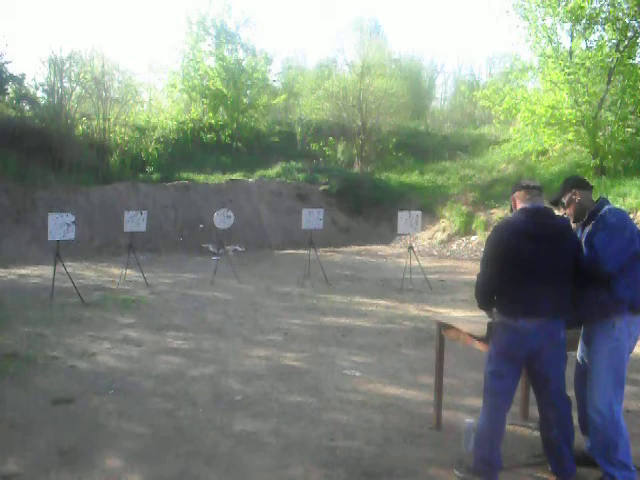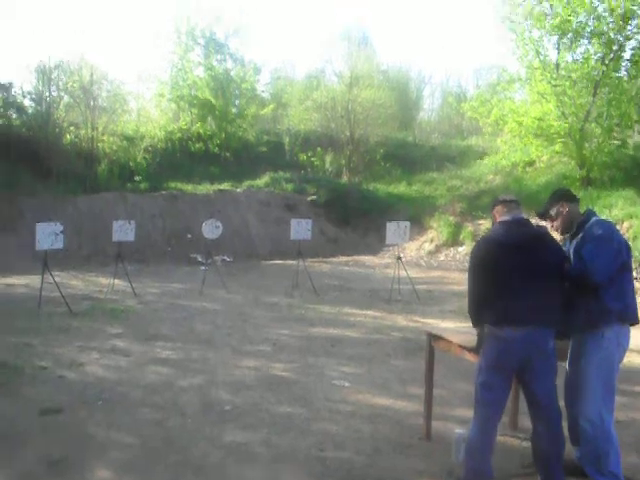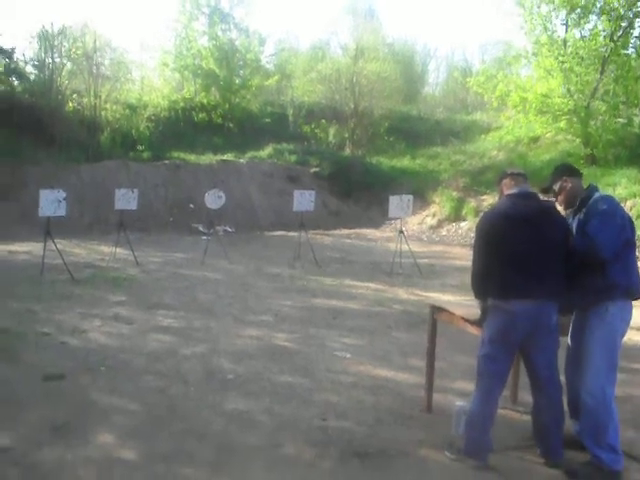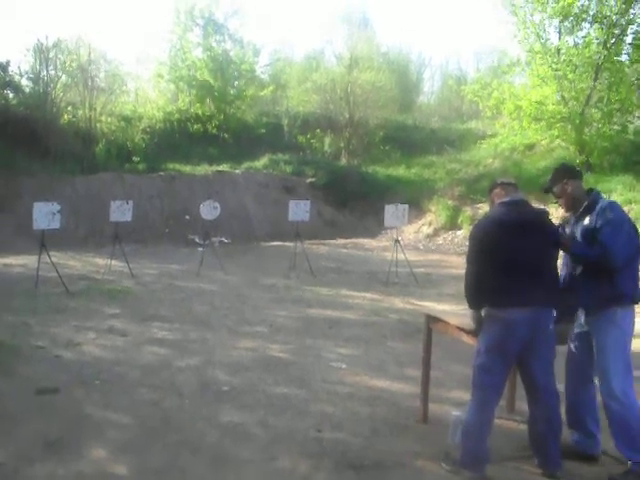
dt=0.7s
person 1, frame 1
left shoulder: (614, 220)
right shoulder: (587, 225)
left elbow: (602, 265)
left hip: (616, 319)
right hip: (597, 317)
left knee: (603, 400)
right knee: (586, 389)
right ankle: (597, 451)
person 1, frame 2
left shoulder: (601, 232)
right shoulder: (575, 238)
left elbow: (591, 274)
right elbow: (575, 276)
left hip: (605, 330)
right hip: (586, 328)
left knee: (593, 409)
right knee: (576, 399)
person 1, frame 3
left shoulder: (604, 207)
right shoulder: (579, 212)
left elbow: (598, 250)
left hip: (609, 303)
right hip: (588, 302)
left knee: (595, 382)
right knee: (577, 372)
right ankle: (585, 434)
person 1, frame 4
left shoulder: (608, 213)
right shoulder: (575, 219)
left elbow: (611, 257)
left wrist: (571, 247)
left hip: (612, 310)
right hip: (585, 309)
left knee: (614, 386)
right knee: (577, 377)
right ankle: (585, 442)
person 2, frame 1
left shoulder: (505, 230)
right shoulder: (567, 234)
left elbow: (486, 280)
right elbow: (576, 280)
left wrist: (489, 307)
left hip: (513, 324)
right hip: (553, 326)
left knee: (496, 397)
right knee: (555, 398)
person 2, frame 2
left shoulder: (487, 245)
right shoulder: (550, 244)
left elbow: (476, 293)
right elbow: (562, 288)
left wrist: (480, 324)
right wrist: (550, 325)
left hip: (502, 335)
right hip: (541, 335)
left knee: (487, 408)
right knee: (545, 408)
person 2, frame 3
left shoulder: (494, 217)
right shoulder: (555, 218)
left elbow: (481, 265)
right elbow: (566, 263)
left wrist: (483, 297)
right wrist: (553, 297)
left hip: (507, 307)
right hip: (545, 308)
left knee: (490, 379)
right knee: (547, 381)
left ankle: (474, 447)
right ankle: (553, 451)
person 2, frame 4
left shoulder: (487, 225)
right shoulder: (546, 225)
left elbow: (475, 272)
right elbow: (550, 268)
left wrist: (476, 306)
left hip: (504, 314)
right hip: (541, 314)
left knee: (486, 389)
right knee: (544, 389)
